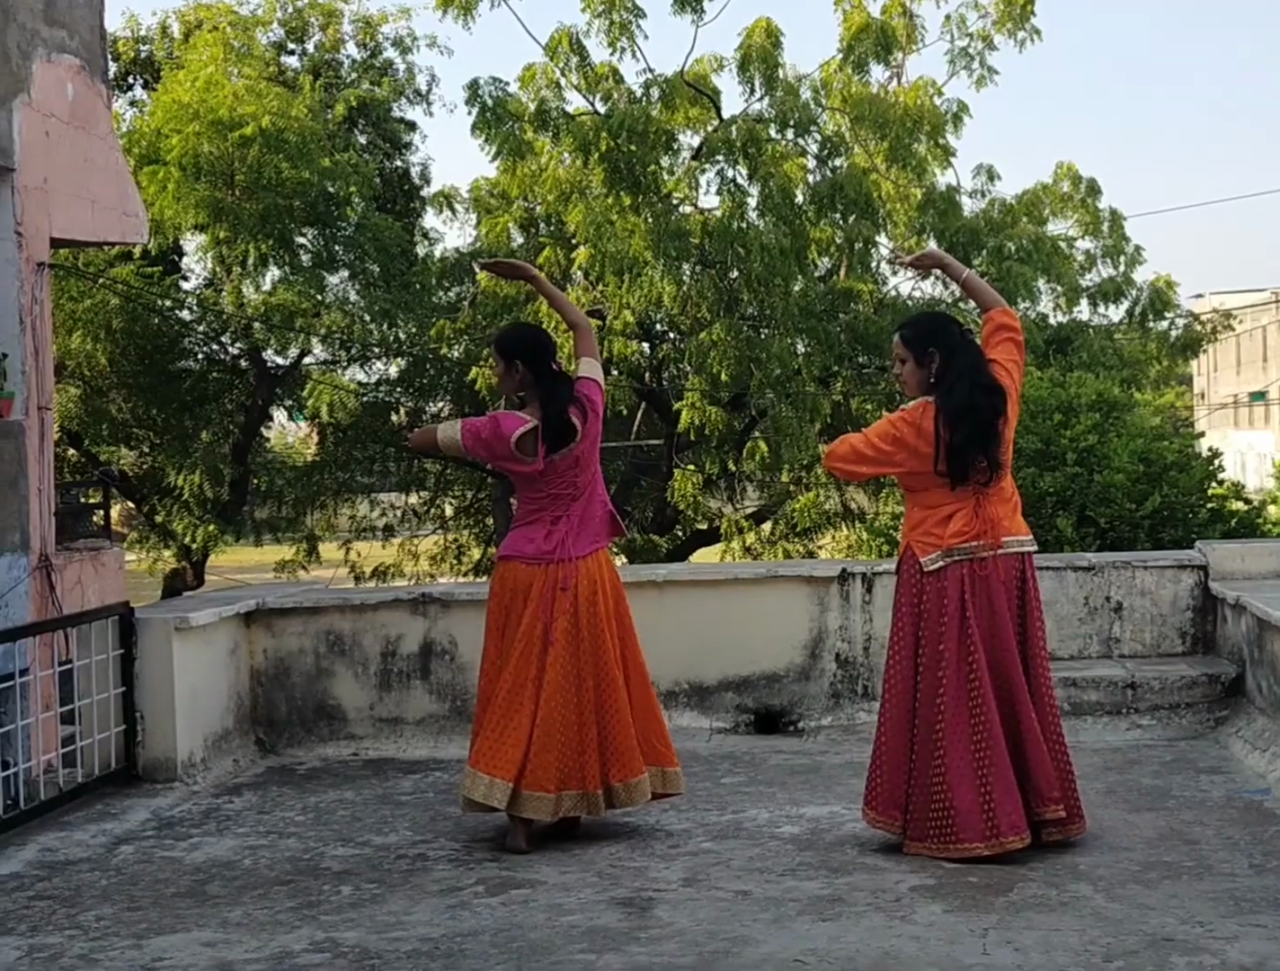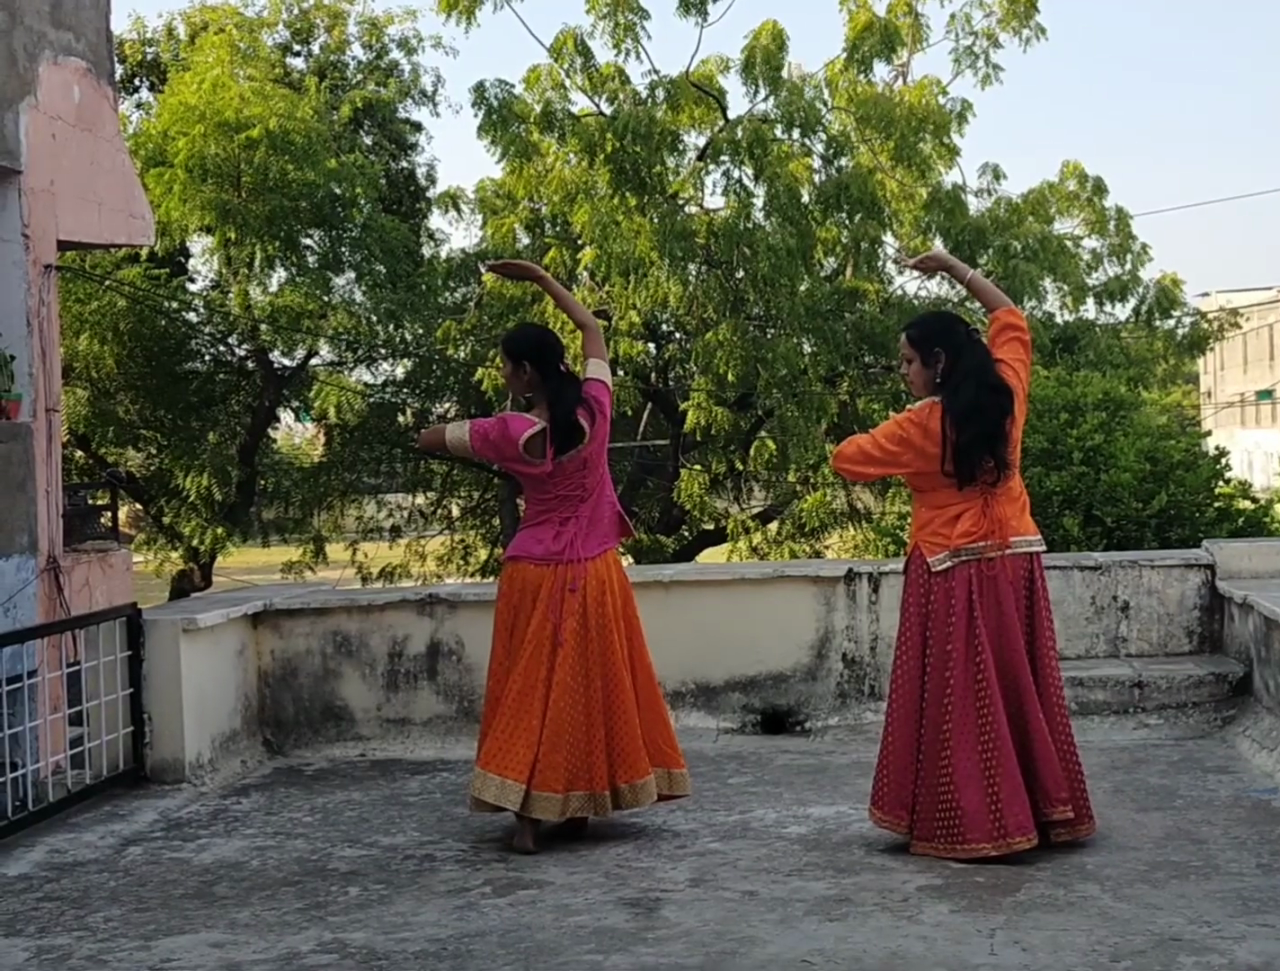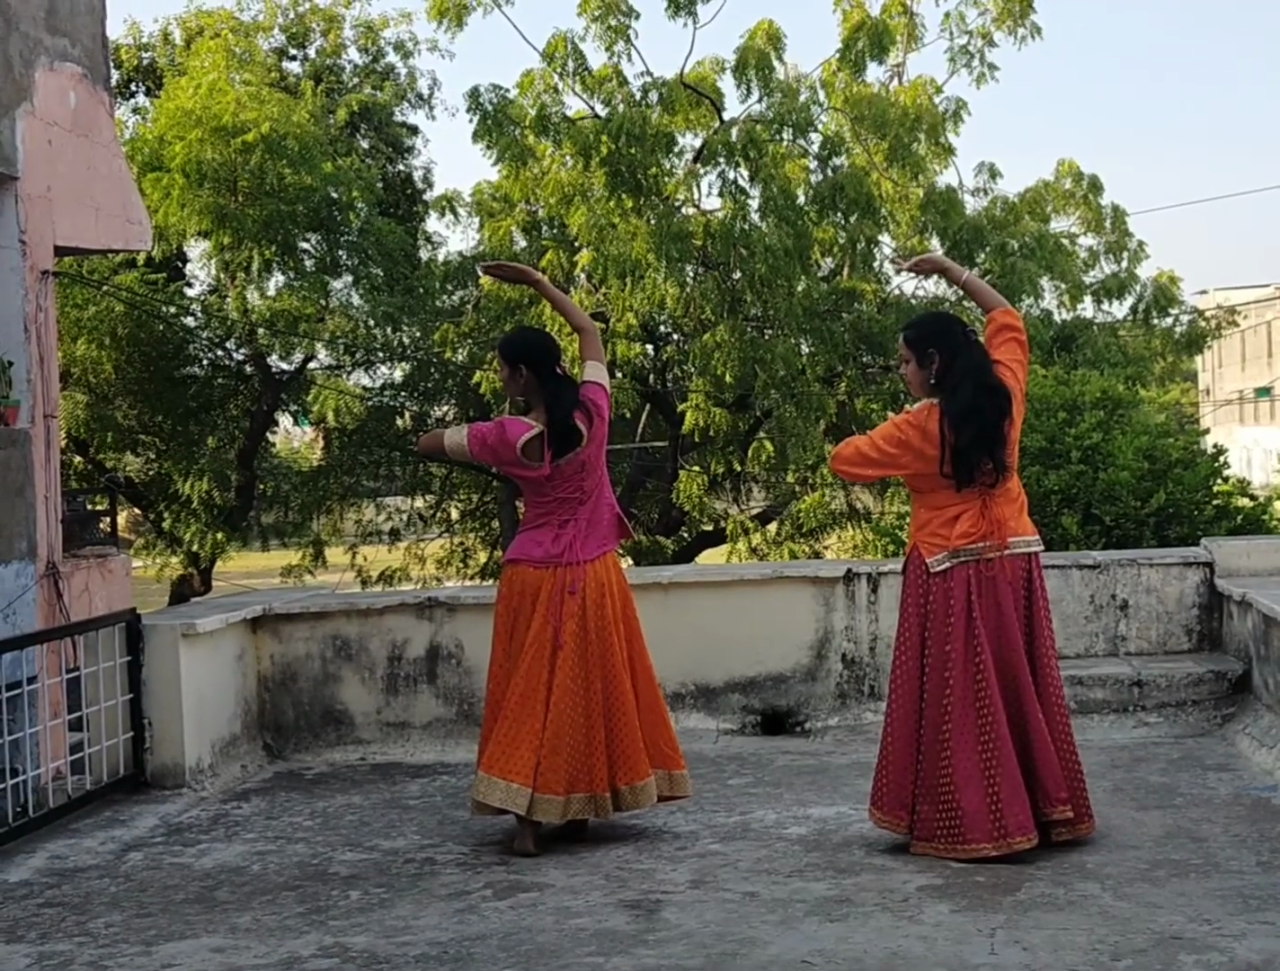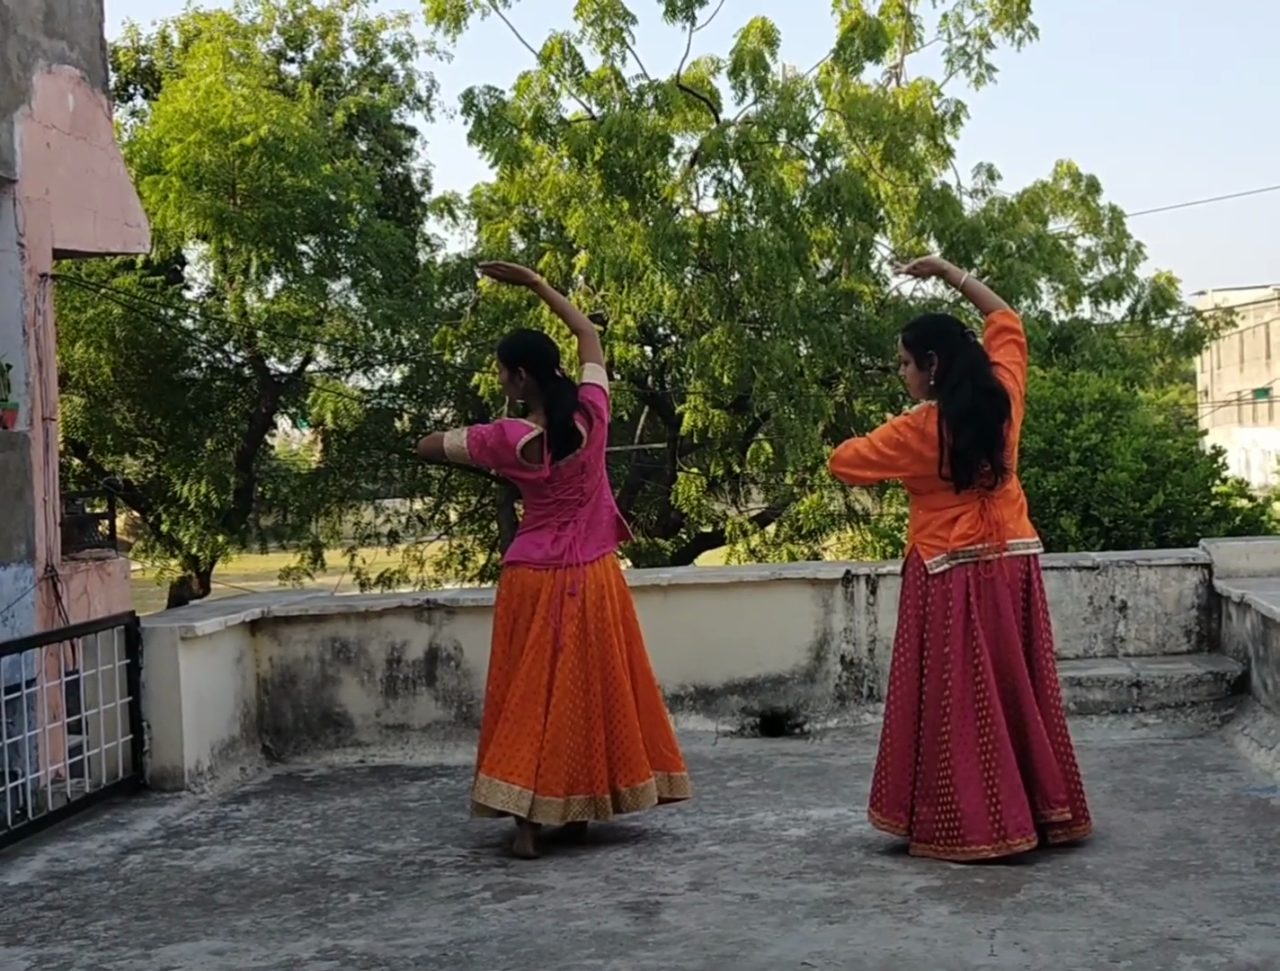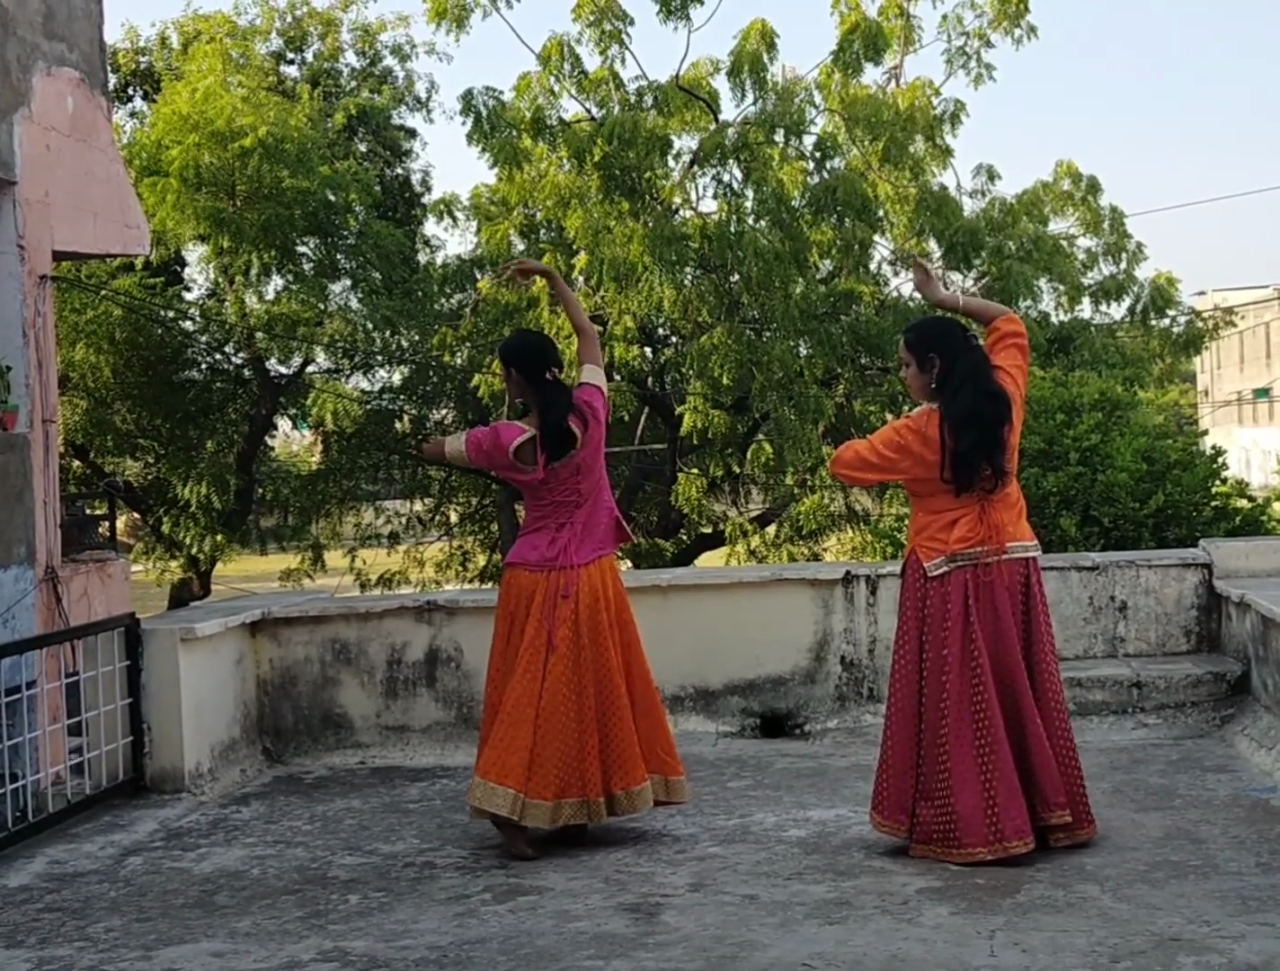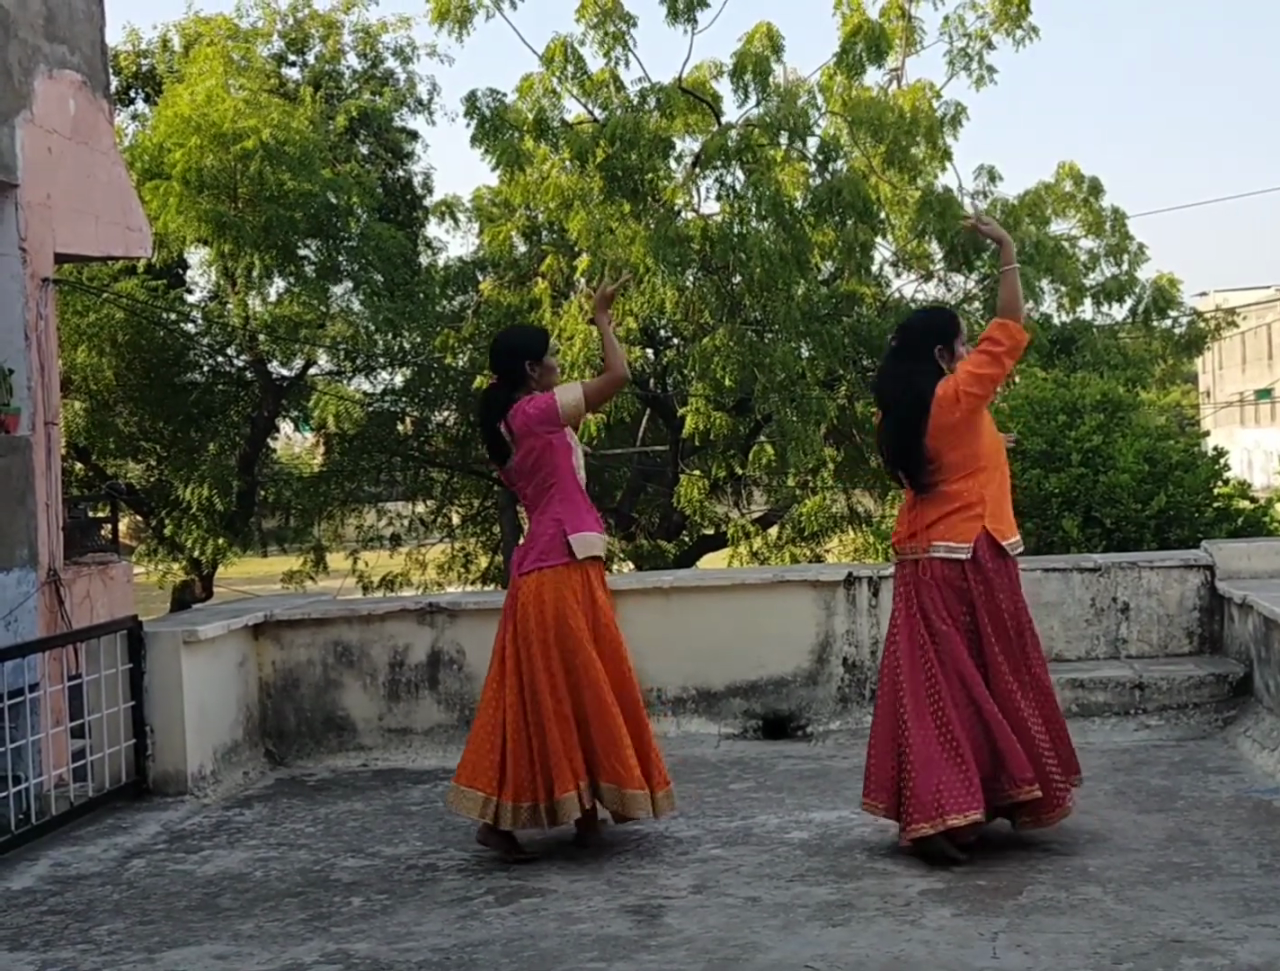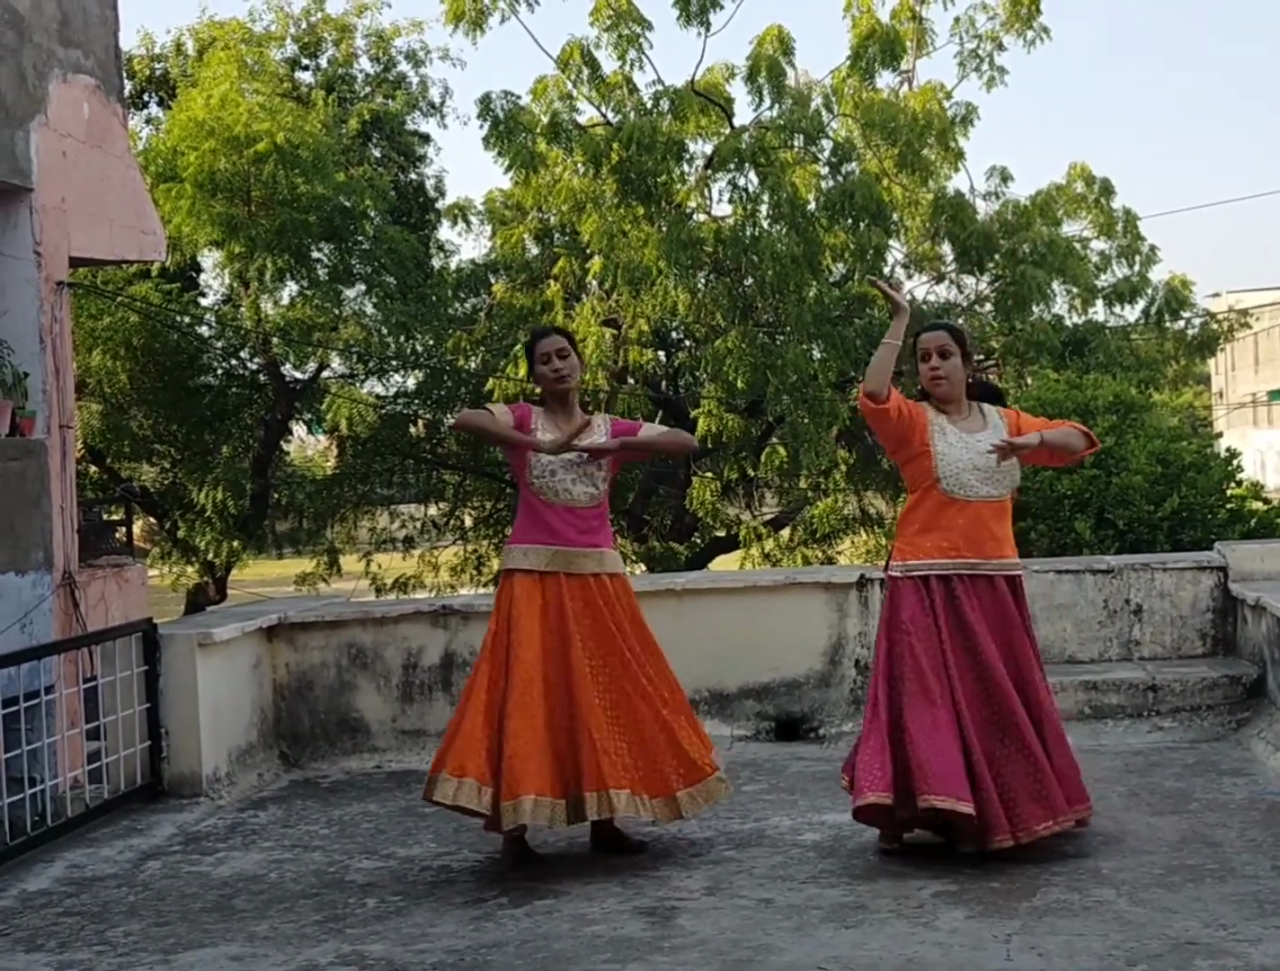
dt=0.5s
person 1, frame 1
left shoulder: (914, 425)
right shoulder: (999, 397)
left elbow: (837, 457)
right elbow: (1003, 319)
left wrist: (879, 440)
right wrist: (950, 267)
left hip: (944, 574)
right hip: (1005, 562)
left knee: (952, 699)
right knee: (1013, 689)
left ankle: (961, 825)
right ankle: (1036, 809)
person 1, frame 2
left shoulder: (921, 425)
right shoulder: (1006, 395)
left elbow: (845, 457)
right elbow: (1010, 318)
left wrist: (890, 442)
right wrist: (955, 268)
left hip: (952, 574)
right hip: (1015, 561)
left knee: (959, 700)
right knee: (1022, 689)
left ankle: (968, 825)
right ankle: (1044, 809)
person 1, frame 3
left shoulder: (919, 427)
right shoulder: (1004, 395)
left elbow: (844, 459)
right elbow: (1006, 319)
left wrist: (887, 440)
right wrist: (950, 270)
left hip: (951, 574)
right hip: (1012, 561)
left knee: (960, 700)
right knee: (1020, 688)
left ankle: (970, 823)
right ankle: (1045, 808)
person 1, frame 4
left shoulder: (918, 429)
right shoulder: (1004, 397)
left elbow: (843, 460)
right elbow: (1005, 320)
left wrist: (888, 443)
right wrist: (950, 272)
left hip: (949, 575)
right hip: (1013, 562)
left knee: (957, 701)
right knee: (1018, 689)
left ankle: (968, 825)
right ankle: (1041, 810)
person 1, frame 5
left shoulder: (918, 432)
right shoulder: (1004, 400)
left elbow: (843, 462)
right elbow: (1008, 323)
left wrist: (888, 443)
right wrist: (948, 299)
left hip: (948, 577)
right hip: (1010, 566)
left knee: (956, 701)
right knee: (1016, 691)
left ankle: (964, 825)
right ankle: (1039, 812)
person 1, frame 6
left shoulder: (905, 412)
right shoulder: (955, 395)
right elbow: (1010, 331)
left wrist: (988, 440)
right wrist: (1005, 250)
left hip: (929, 562)
right hip: (973, 560)
left knee: (936, 685)
right knee: (994, 681)
left ankle: (938, 813)
right ankle: (966, 810)
person 1, frame 7
left shoulder: (1004, 420)
right shoulder: (908, 425)
left elbow: (1081, 440)
right elbow: (873, 395)
left wrist: (1040, 439)
right wrist: (899, 322)
left hip: (995, 583)
right hip: (926, 583)
left knee: (1003, 695)
right knee: (925, 693)
left ankle: (1008, 809)
right ankle: (904, 807)
person 2, frame 1
left shoulder: (503, 431)
right shoulder: (585, 408)
left elbow: (419, 440)
right elbow: (584, 329)
right wrist: (534, 278)
left hip: (528, 575)
right hip: (586, 573)
left knee: (525, 690)
right knee: (583, 685)
left ankle: (521, 816)
right ankle: (571, 806)
person 2, frame 2
left shoulder: (511, 432)
right shoulder: (594, 410)
left elbow: (427, 439)
right elbow: (592, 329)
right wrist: (542, 278)
left hip: (536, 576)
right hip: (595, 573)
left knee: (533, 690)
right knee: (591, 686)
left ankle: (529, 816)
right ankle: (579, 806)
person 2, frame 3
left shoulder: (509, 436)
right shoulder: (591, 412)
left elbow: (426, 444)
right elbow: (590, 332)
right wrist: (538, 282)
left hip: (536, 578)
right hip: (593, 575)
left knee: (534, 693)
right knee: (591, 688)
left ankle: (529, 818)
right ankle: (581, 809)
person 2, frame 4
left shoulder: (508, 439)
right shoulder: (591, 413)
left elbow: (426, 447)
right elbow: (589, 334)
right wrist: (535, 283)
left hip: (535, 579)
right hip: (593, 576)
left knee: (533, 693)
right knee: (591, 689)
left ankle: (528, 816)
right ankle: (579, 808)
person 2, frame 5
left shoulder: (505, 441)
right shoulder: (588, 413)
left elbow: (432, 451)
right elbow: (591, 337)
right wrist: (554, 279)
left hip: (535, 580)
right hip: (590, 577)
left knee: (532, 694)
right knee: (590, 692)
left ankle: (517, 813)
right ankle: (577, 810)
person 2, frame 6
left shoulder: (517, 423)
right shoulder: (537, 408)
right elbow: (616, 377)
left wrist: (575, 411)
right wrist: (602, 318)
left hip: (548, 569)
right hip: (563, 568)
left knee: (556, 692)
right knee: (570, 690)
left ankle: (539, 810)
right ankle: (497, 819)
person 2, frame 7
left shoulder: (613, 429)
right shoulder: (521, 421)
left elbow: (686, 443)
right elbow: (465, 420)
left wrist: (619, 444)
right wrist: (547, 444)
left hip: (598, 576)
right hip: (533, 575)
left knee: (607, 694)
right knee: (525, 692)
left ankle: (602, 820)
right ankle: (513, 825)
